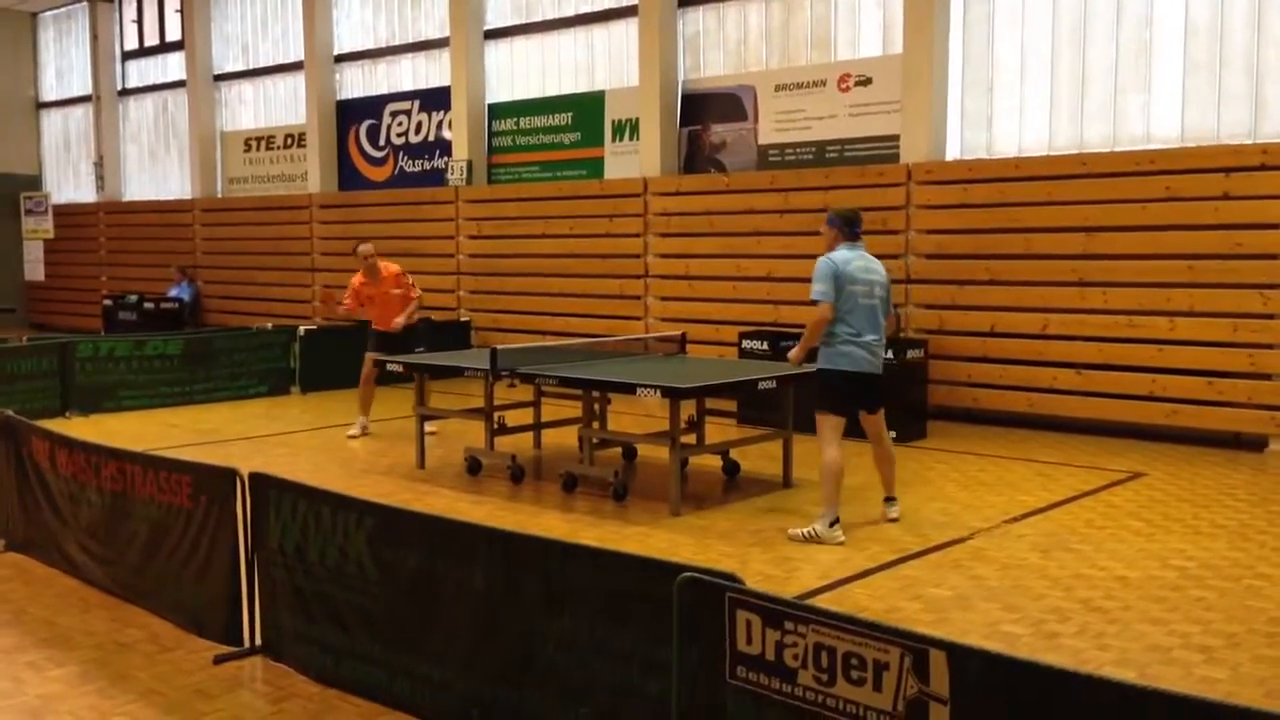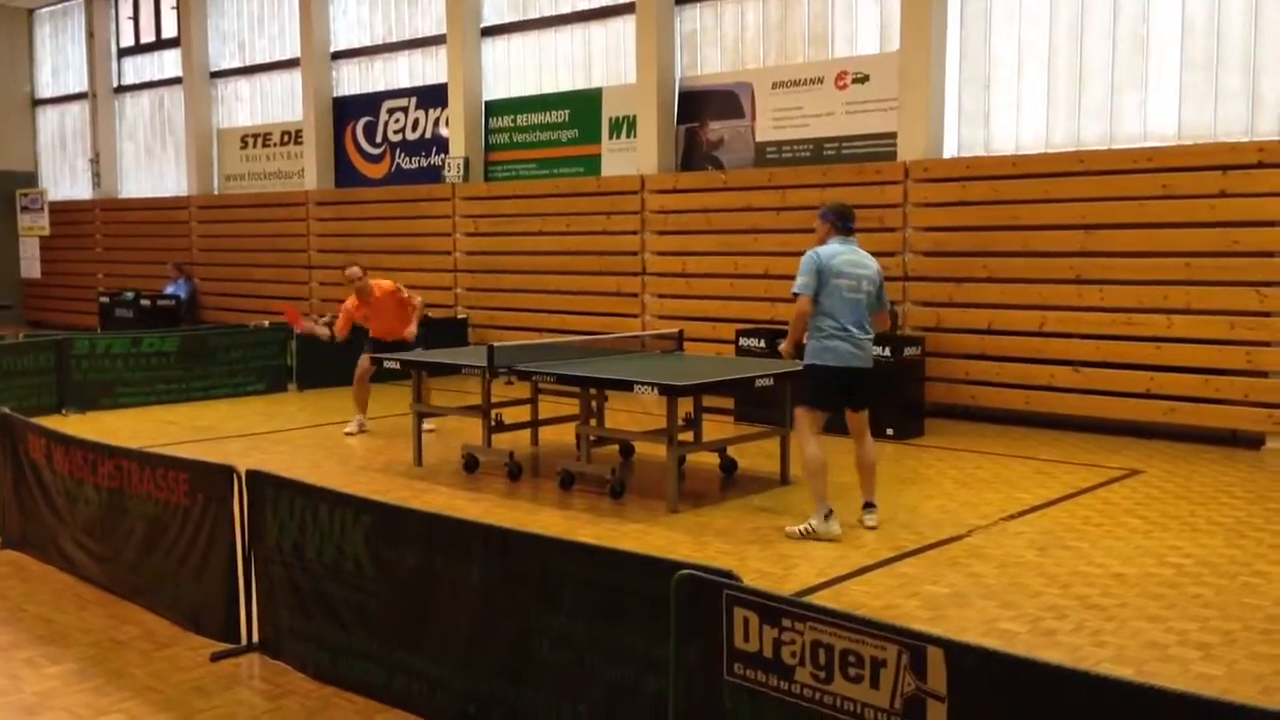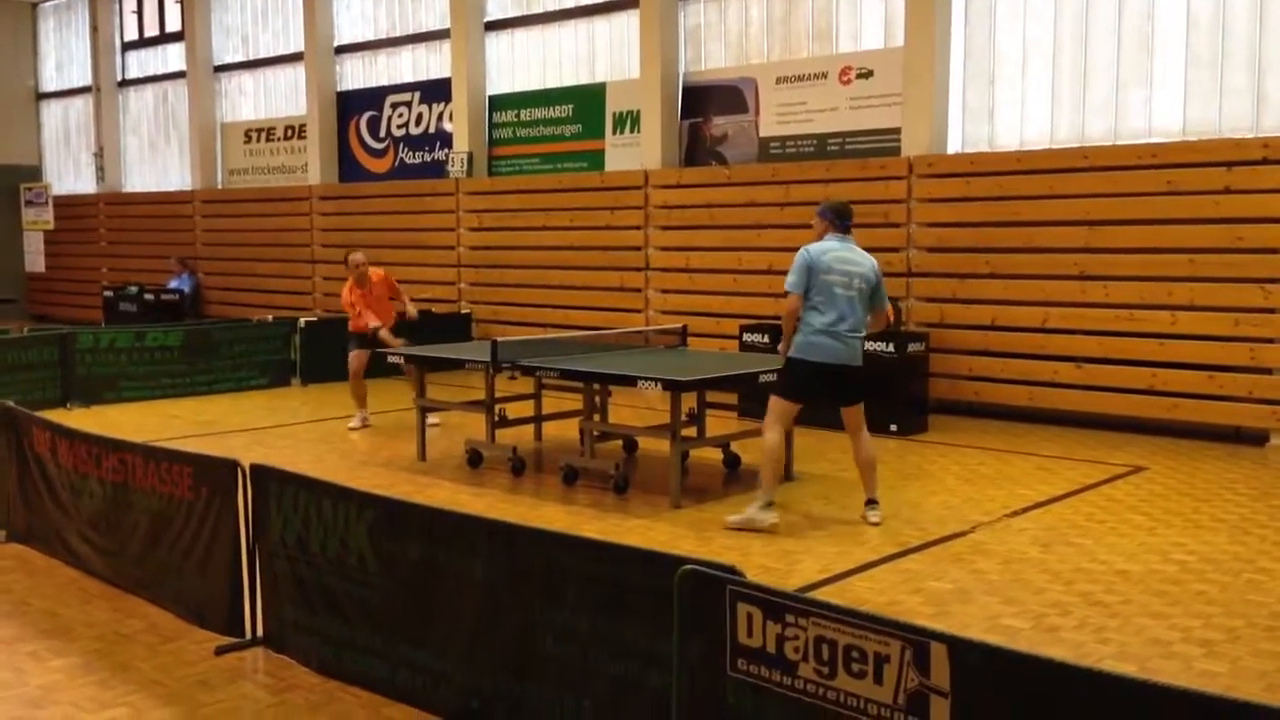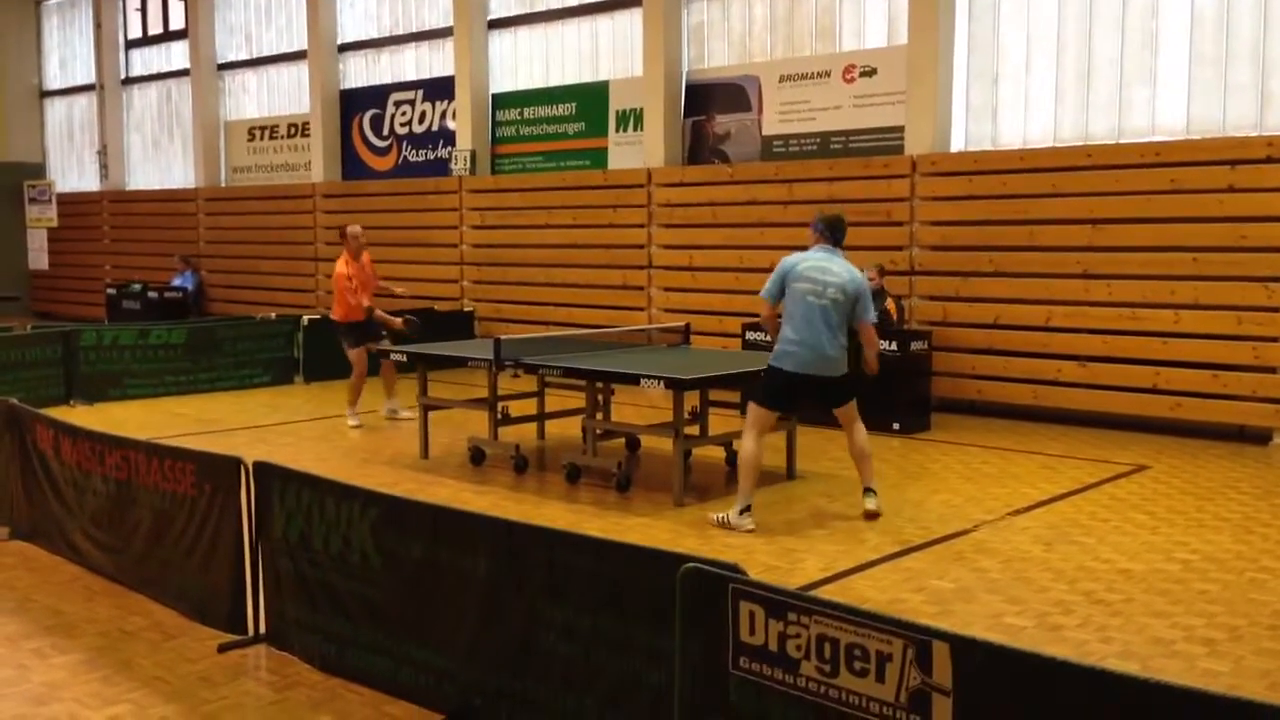
dt=0.2s
person 1, frame 1
left shoulder: (829, 263)
right shoulder: (878, 268)
left elbow: (823, 315)
right elbow: (889, 323)
left wrist: (801, 349)
left hip: (839, 363)
right hip: (872, 363)
left knee: (829, 440)
right knee: (878, 433)
left ankle: (829, 523)
right ankle: (891, 501)
person 1, frame 2
left shoulder: (816, 256)
right shoulder: (871, 264)
left elbow: (803, 309)
right elbow: (883, 322)
left wrist: (791, 343)
left hip: (825, 358)
right hip: (861, 360)
left knee: (807, 433)
right knee: (861, 434)
left ankle: (824, 517)
right ankle: (869, 508)
person 1, frame 3
left shoulder: (810, 253)
right shoulder: (869, 263)
left elbow: (792, 307)
right elbow: (883, 319)
left wrist: (787, 341)
left hip: (810, 353)
right hip: (850, 358)
left knee: (774, 425)
right knee: (858, 430)
left ankle: (763, 508)
right ankle: (872, 505)
person 1, frame 4
left shoulder: (791, 263)
right shoulder: (855, 277)
left elbow: (766, 313)
right elbow: (868, 335)
right wrist: (871, 358)
left hip: (787, 363)
right hip: (832, 367)
left knee: (752, 430)
right knee: (853, 424)
left ankle: (742, 511)
right ankle: (869, 494)
person 2, frame 1
left shoulder: (395, 272)
right shoulder: (356, 283)
left elbow: (415, 297)
right elbow: (347, 310)
left wrist: (403, 317)
right wrist: (342, 310)
left hip: (406, 329)
right hip: (379, 331)
right knee: (367, 375)
right ankle: (362, 422)
person 2, frame 2
left shoulder: (389, 288)
right shoulder: (351, 306)
left elbow: (418, 303)
right elbow: (337, 335)
left wrist: (414, 325)
right wrist: (313, 328)
left hip: (405, 336)
right hip: (378, 339)
right knee: (360, 375)
right ankle: (360, 420)
person 2, frame 3
left shoulder: (380, 275)
right shoulder: (349, 296)
left elbow: (397, 291)
right elbow: (374, 326)
left wrist: (408, 305)
right wrist: (393, 343)
left hip: (388, 326)
right hip: (362, 332)
left knee: (411, 367)
right knee: (355, 370)
right ankle: (361, 414)
person 2, frame 4
left shoulder: (365, 256)
right shoulder: (343, 271)
right elbow: (364, 306)
left wrist: (392, 290)
right wrist: (391, 320)
left hip: (367, 318)
right hip: (346, 322)
left knee: (388, 359)
right knee: (361, 367)
left ankle: (392, 407)
right ankle: (351, 412)
